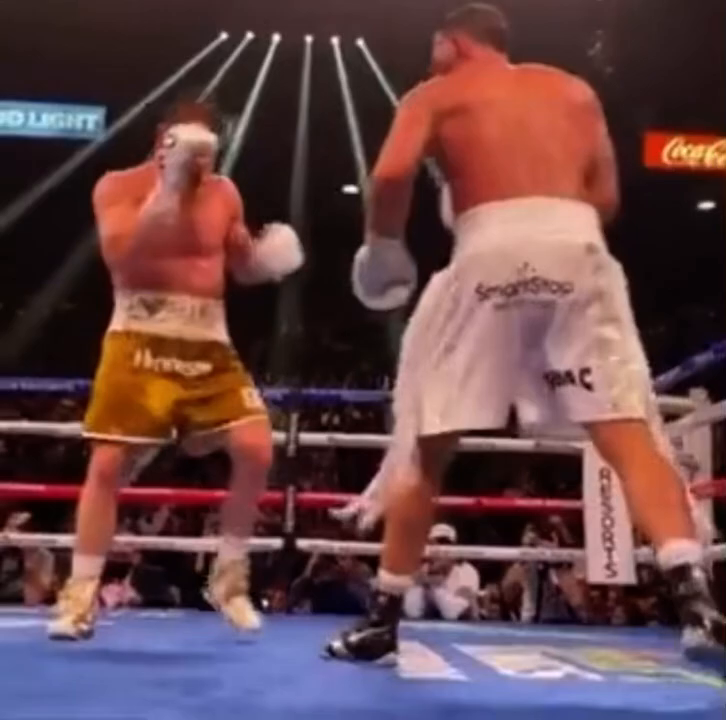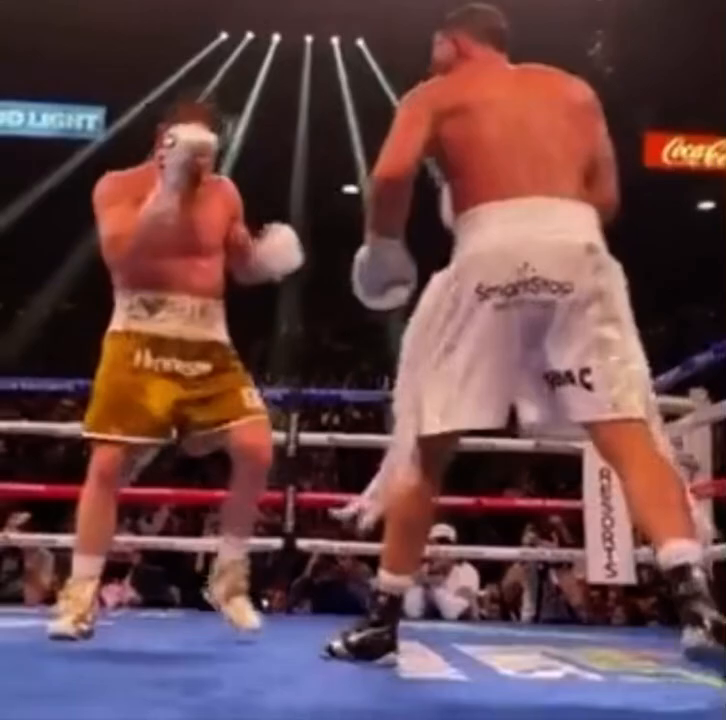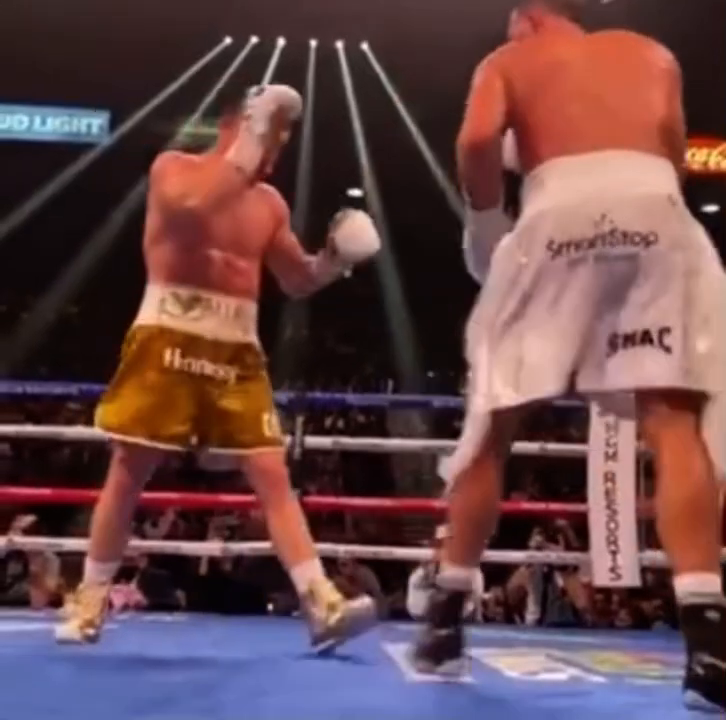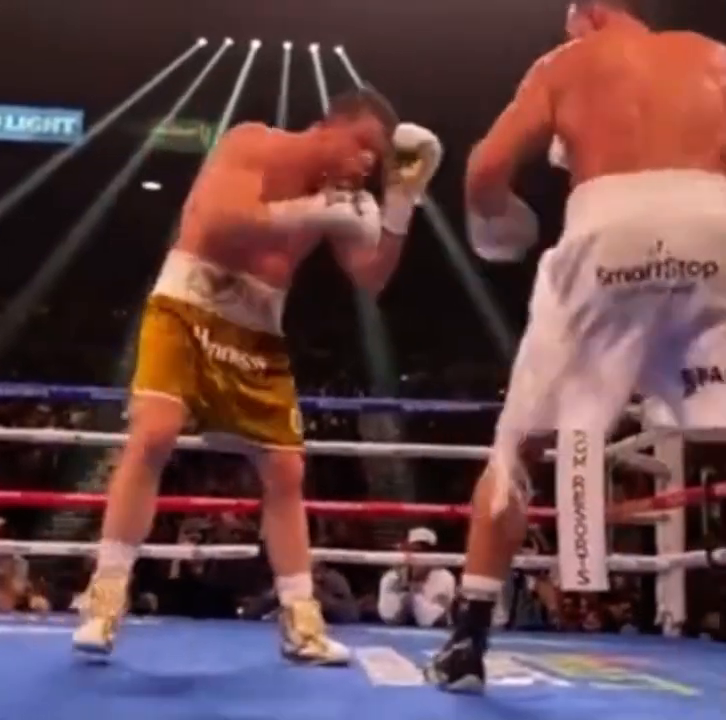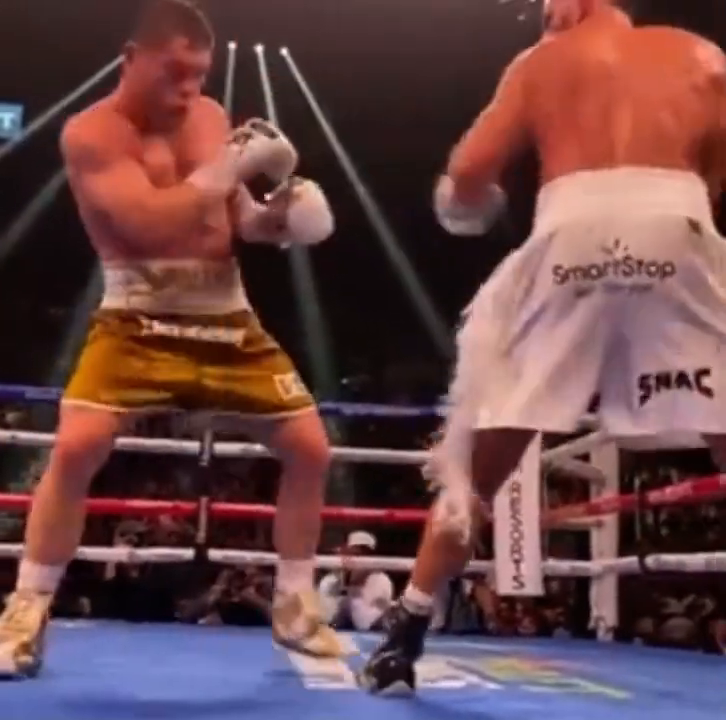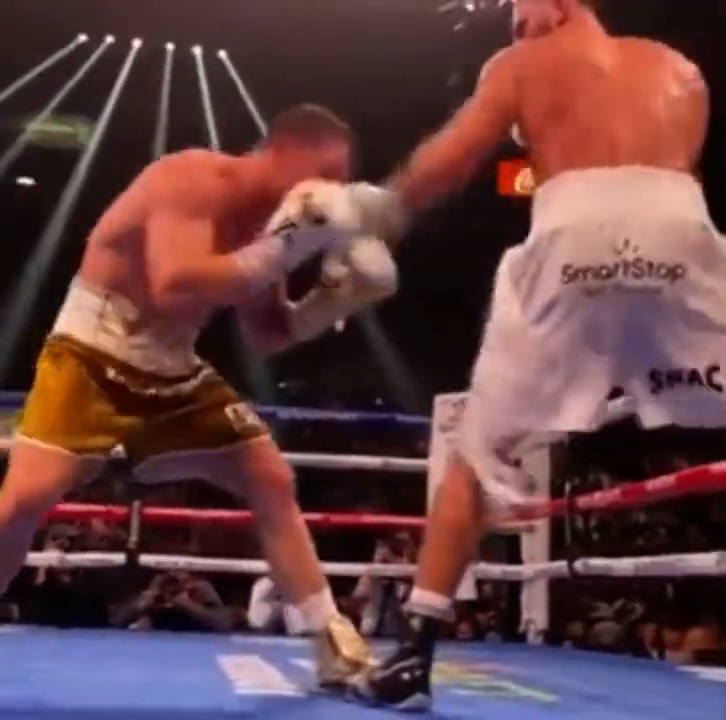
dt=0.4s
person 1, frame 1
left shoulder: (434, 95)
right shoulder: (574, 89)
left elbow: (392, 174)
right elbow: (607, 198)
left wrist: (382, 247)
left hip: (488, 256)
right hip: (575, 252)
left knee: (424, 450)
right knee: (630, 436)
left ankle: (382, 620)
person 1, frame 2
left shoulder: (434, 96)
right shoulder: (574, 89)
left elbow: (392, 174)
right elbow: (607, 199)
left wrist: (381, 248)
left hip: (489, 259)
right hip: (576, 255)
left knee: (424, 450)
right knee: (631, 438)
left ankle: (381, 621)
person 1, frame 3
left shoulder: (508, 61)
left elbow: (477, 140)
left wrist: (486, 218)
left hip: (561, 213)
right hip: (653, 214)
left knee: (494, 427)
left ankle: (445, 619)
person 1, frame 4
left shoulder: (566, 65)
left elbow: (486, 171)
left wrist: (499, 219)
left hip: (608, 238)
left knee: (520, 446)
left ankle: (468, 640)
person 1, frame 5
left shoulder: (544, 59)
left elbow: (470, 169)
left wrist: (464, 202)
left hip: (572, 241)
left knee: (481, 458)
left ankle: (399, 643)
person 1, frame 6
left shoulder: (523, 61)
left elbow: (445, 164)
right elbow: (669, 168)
left wrist: (380, 206)
left hip: (576, 240)
left knee: (481, 451)
left ankle: (411, 656)
person 2, frame 1
left shoulder: (224, 194)
right shoulder: (119, 186)
left elbow: (243, 267)
right elbow: (121, 255)
left wrist: (268, 257)
right wrist: (169, 184)
left hip: (208, 346)
right hip: (139, 342)
left knee: (255, 449)
right knee: (108, 464)
left ankle: (228, 576)
right ankle: (79, 596)
person 2, frame 2
left shoulder: (224, 194)
right shoulder: (118, 186)
left elbow: (242, 266)
right elbow: (121, 256)
left wrist: (270, 258)
right wrist: (170, 185)
left hip: (208, 346)
right hip: (139, 343)
left knee: (256, 449)
right knee: (108, 466)
left ankle: (228, 576)
right ankle: (79, 596)
person 2, frame 3
left shoulder: (271, 204)
right shoulder: (175, 166)
left elbow: (301, 283)
right elbow: (195, 205)
left wrist: (337, 259)
right wrist: (252, 139)
left hip: (235, 349)
right hip: (165, 340)
left knee: (270, 472)
right knee: (128, 472)
left ankle: (322, 604)
right ankle: (91, 600)
person 2, frame 4
left shoulder: (336, 195)
right shoulder: (251, 144)
left elbow: (371, 279)
right elbow: (225, 223)
left wrist: (400, 200)
right wrist: (316, 213)
left hip: (258, 333)
right hip: (187, 310)
left knee: (285, 473)
right knee: (151, 440)
left ankle: (300, 622)
right ankle: (106, 600)
person 2, frame 5
left shoulder: (210, 119)
right shoulder: (91, 131)
right elbow: (152, 224)
left wrist: (278, 217)
right wrist: (233, 166)
left hip: (227, 320)
right hip: (137, 320)
left knee: (309, 449)
right knee: (75, 450)
left ankle: (295, 607)
person 2, frame 6
left shoulder: (270, 220)
right shoulder: (193, 182)
left elbow: (273, 333)
right elbow: (176, 289)
left wrist: (335, 298)
right wrist: (278, 246)
left hip: (171, 366)
right hip: (90, 353)
left knee: (273, 483)
left ankle: (333, 645)
